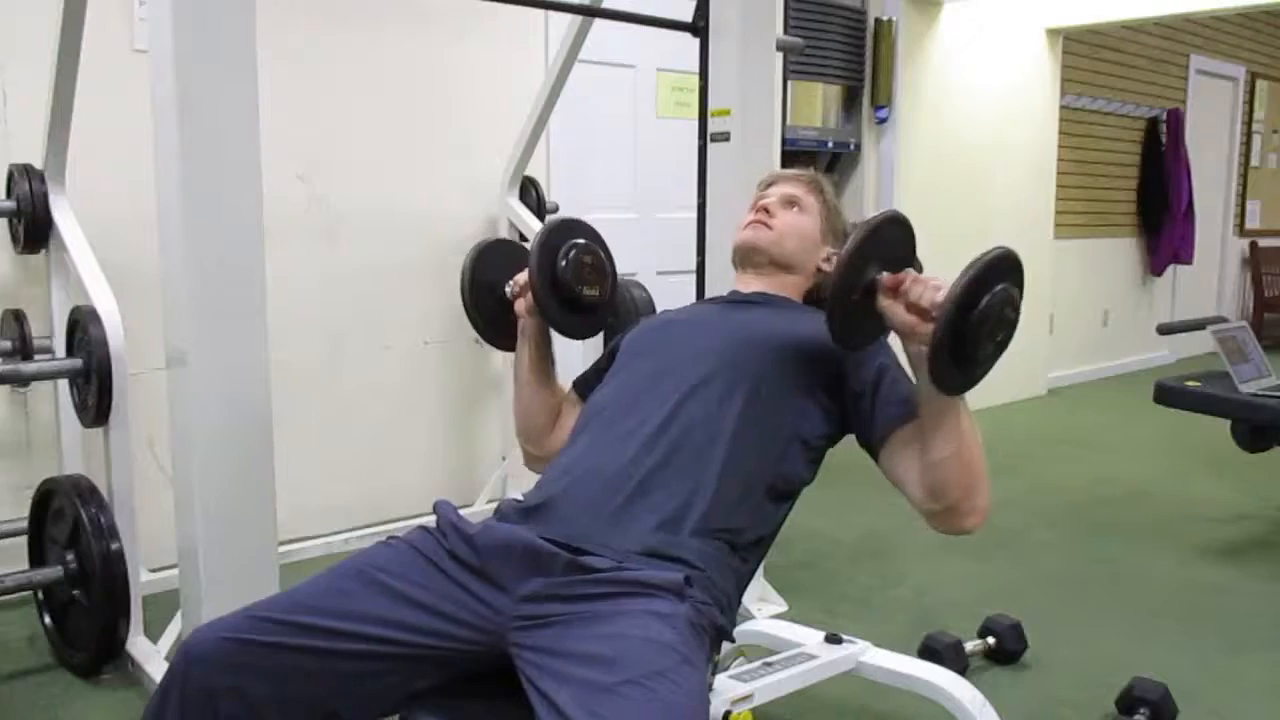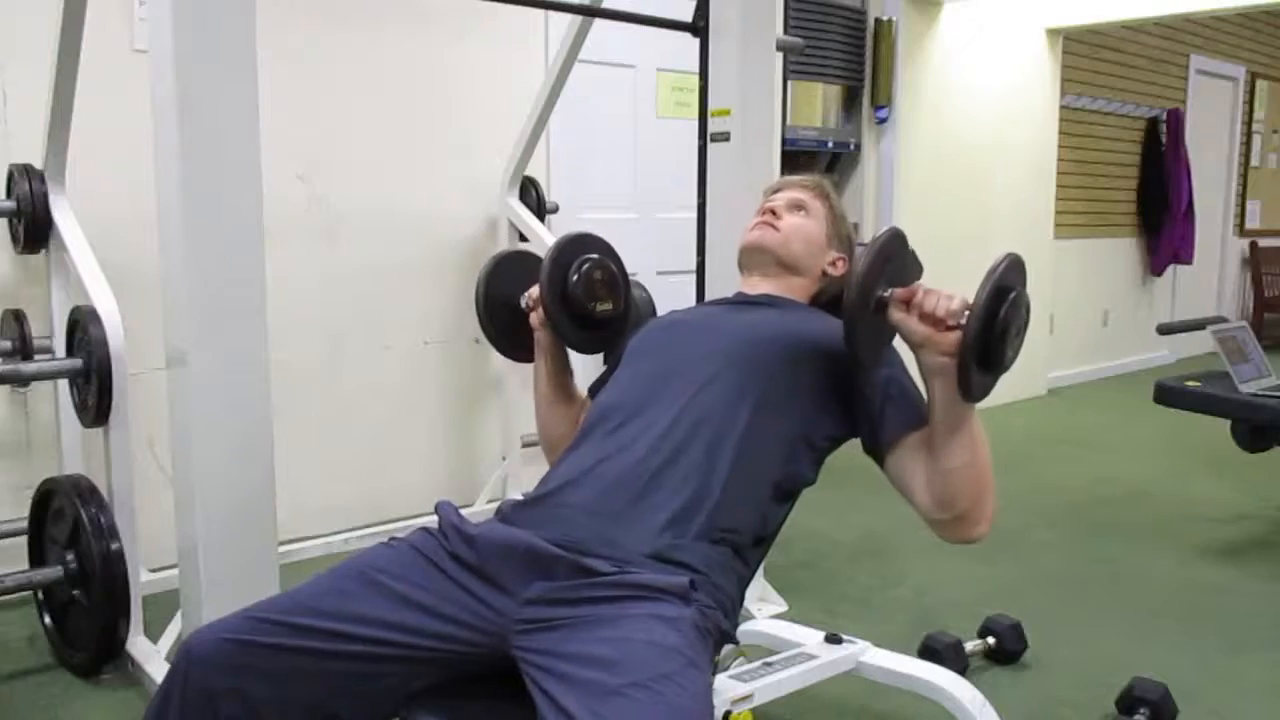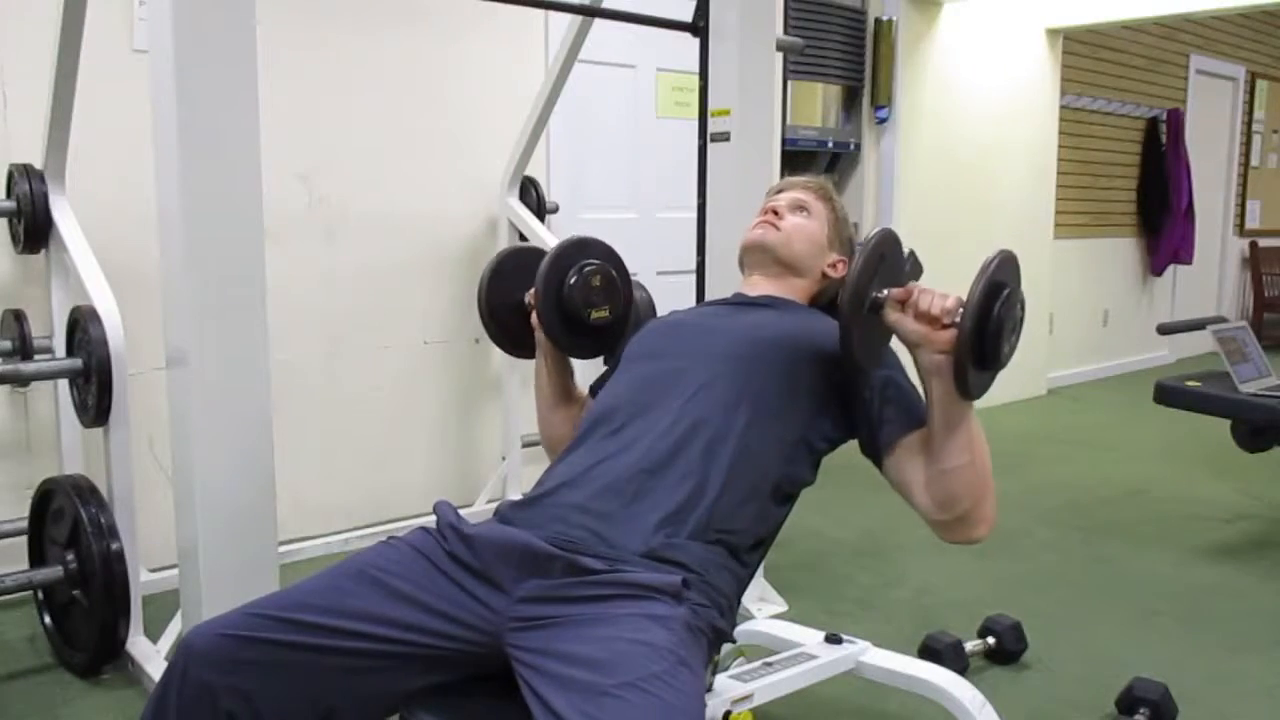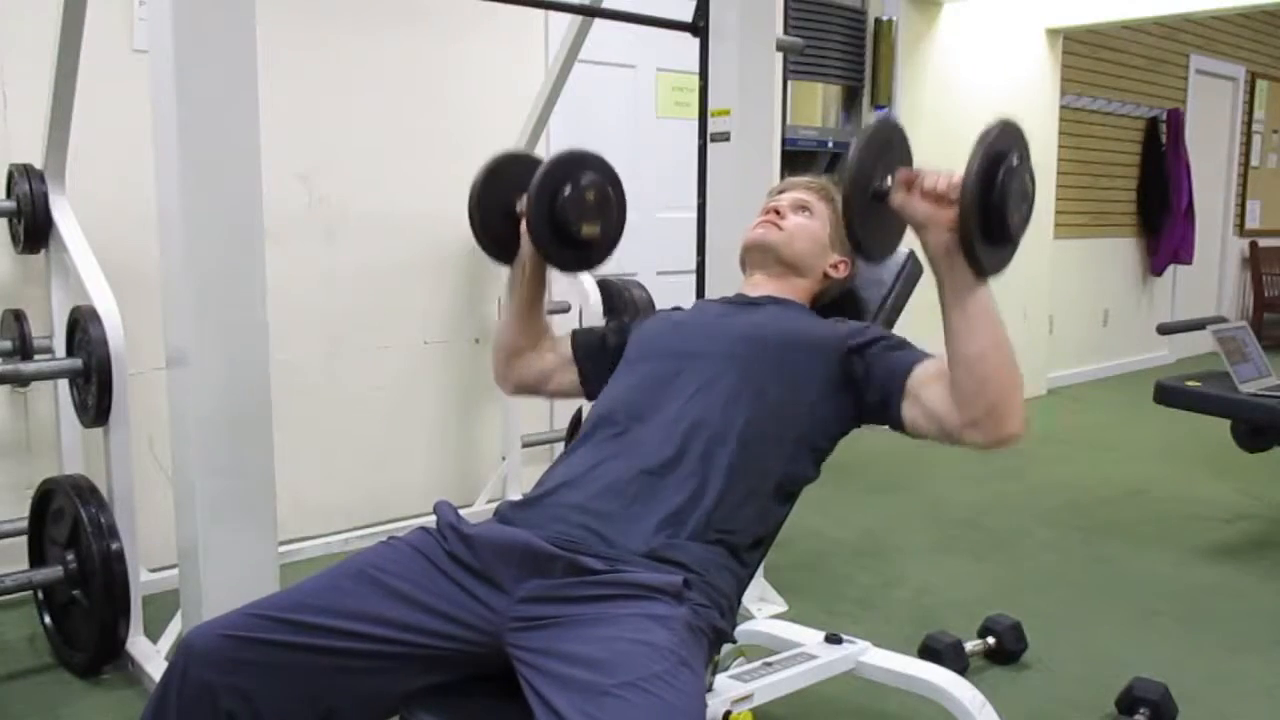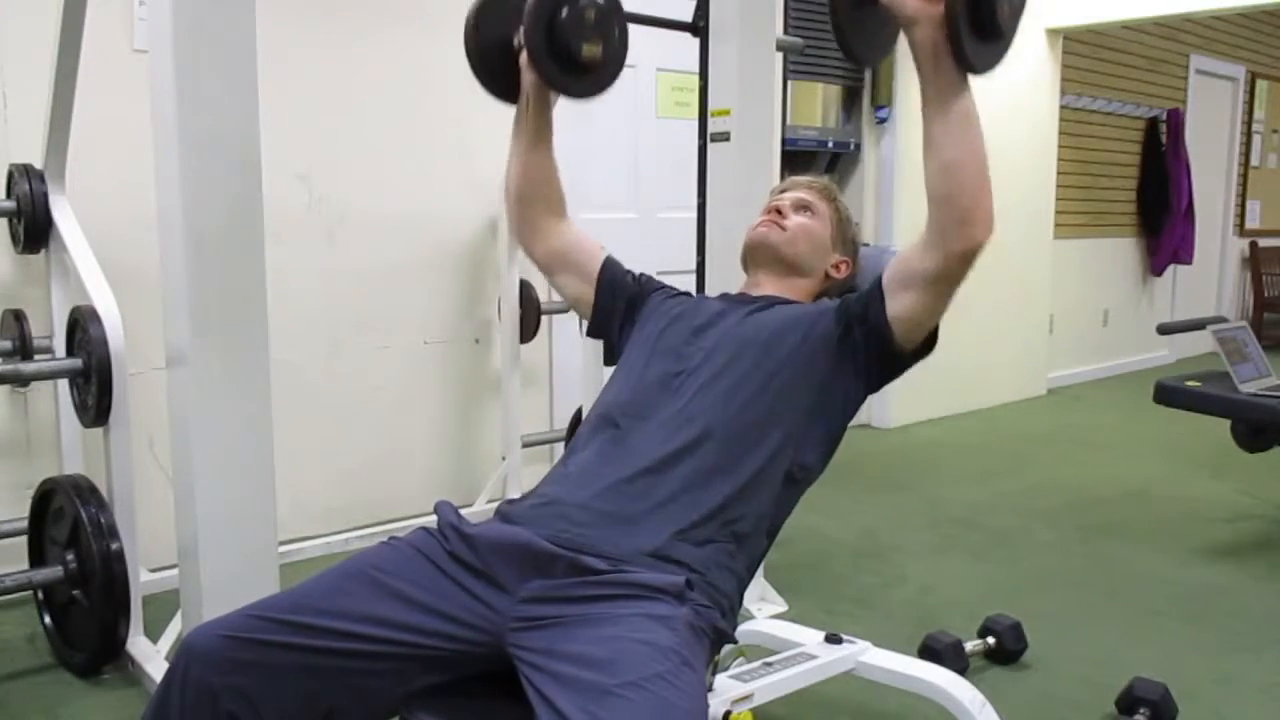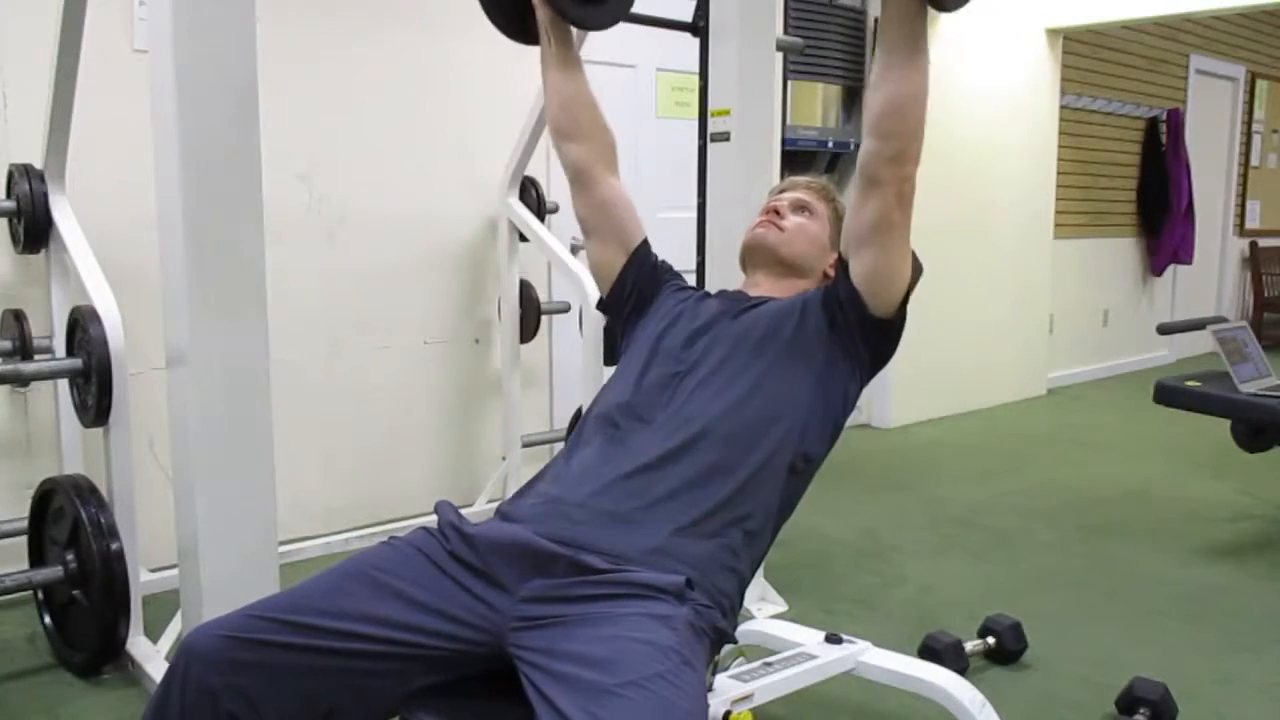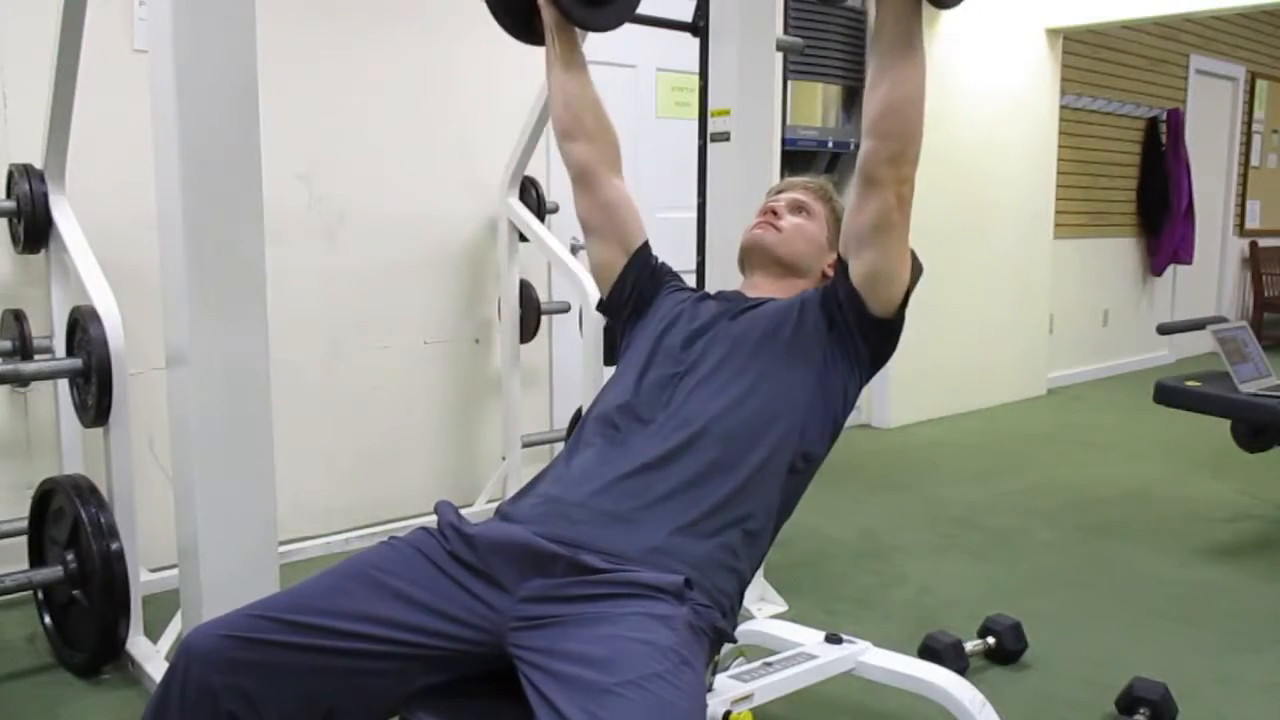
dt=0.3s
person 1, frame 1
left shoulder: (840, 344)
right shoulder: (655, 325)
left elbow: (955, 507)
left wrist: (934, 358)
right wrist: (533, 329)
left hip: (647, 593)
right hip: (498, 550)
person 1, frame 2
left shoulder: (843, 348)
right shoulder: (661, 327)
left elbow: (959, 515)
left wrist: (946, 370)
right wrist: (550, 344)
left hip: (647, 596)
right hip: (496, 552)
person 1, frame 3
left shoulder: (840, 348)
right shoulder: (662, 327)
left elbow: (961, 516)
left wrist: (943, 370)
right wrist: (552, 345)
left hip: (645, 593)
right hip: (496, 550)
person 1, frame 4
left shoulder: (839, 344)
right shoulder: (659, 325)
left elbow: (991, 415)
right elbow: (517, 364)
left wrist: (945, 246)
right wrist: (532, 251)
left hip: (644, 597)
right hip: (508, 549)
person 1, frame 5
left shoulder: (836, 338)
right shoulder: (662, 310)
left elbow: (957, 239)
right elbow: (539, 230)
right wrist: (536, 92)
left hip: (643, 597)
right hip: (494, 550)
person 1, frame 6
left shoulder: (834, 334)
right shoulder: (661, 304)
left elbow: (888, 174)
right elbow: (588, 164)
left hip: (642, 596)
right hip: (496, 549)
person 1, frame 7
left shoulder: (832, 333)
right shoulder: (662, 305)
left elbow: (887, 176)
right elbow: (591, 165)
left hip: (643, 597)
right hip: (499, 550)
